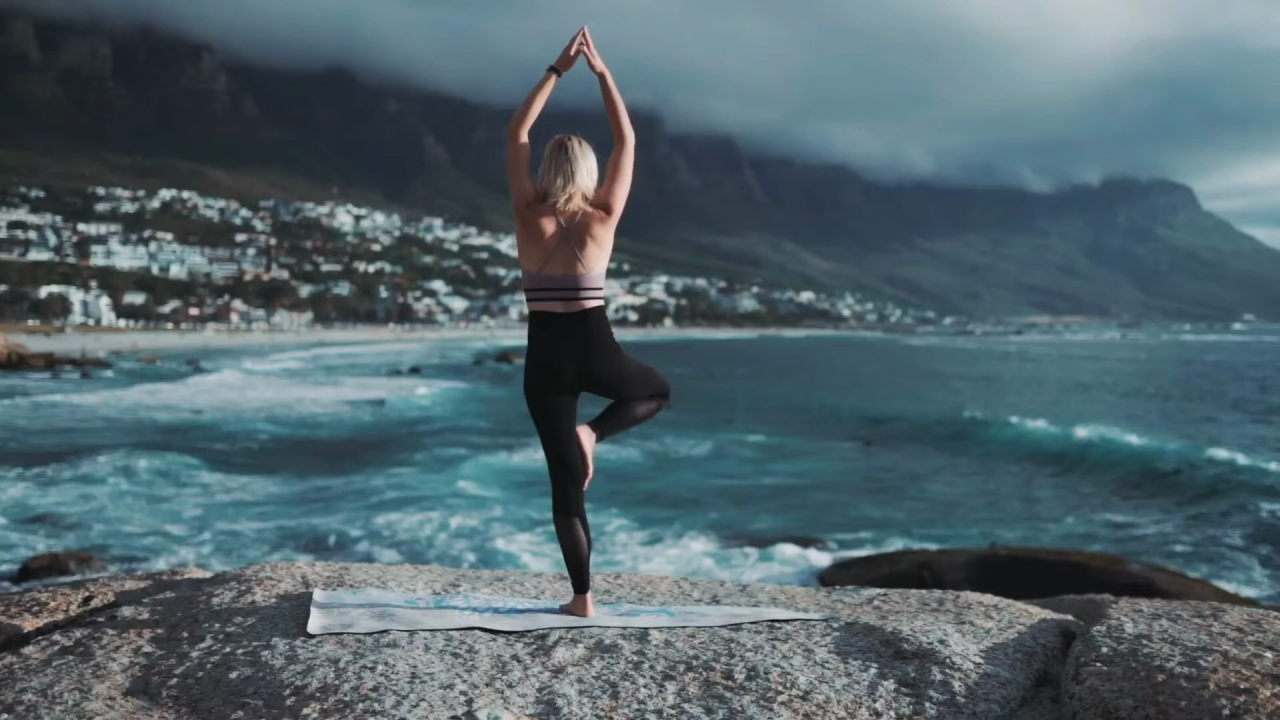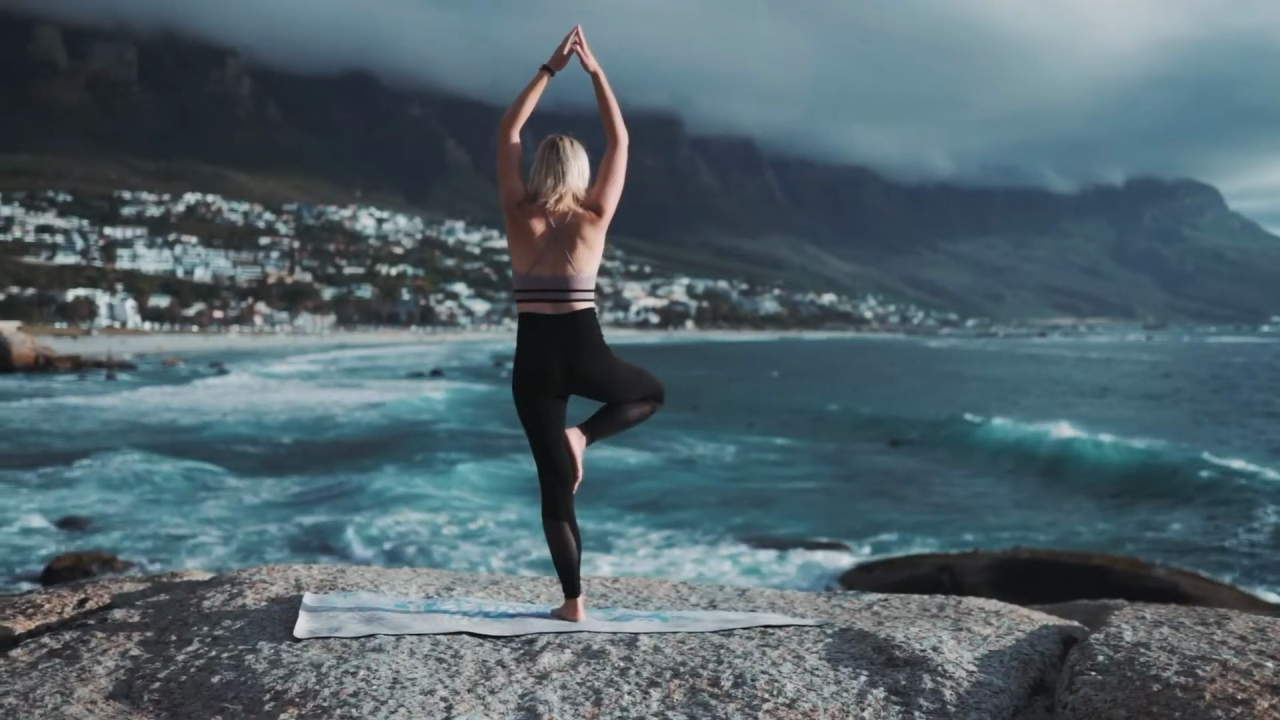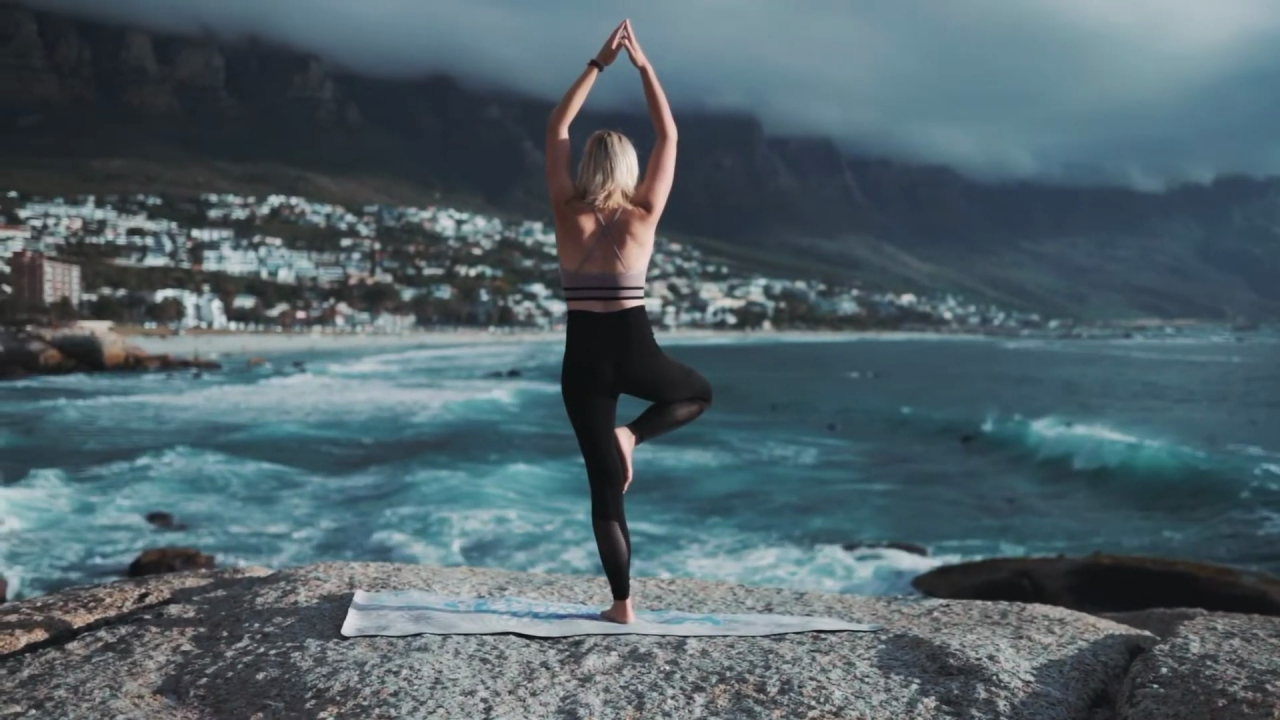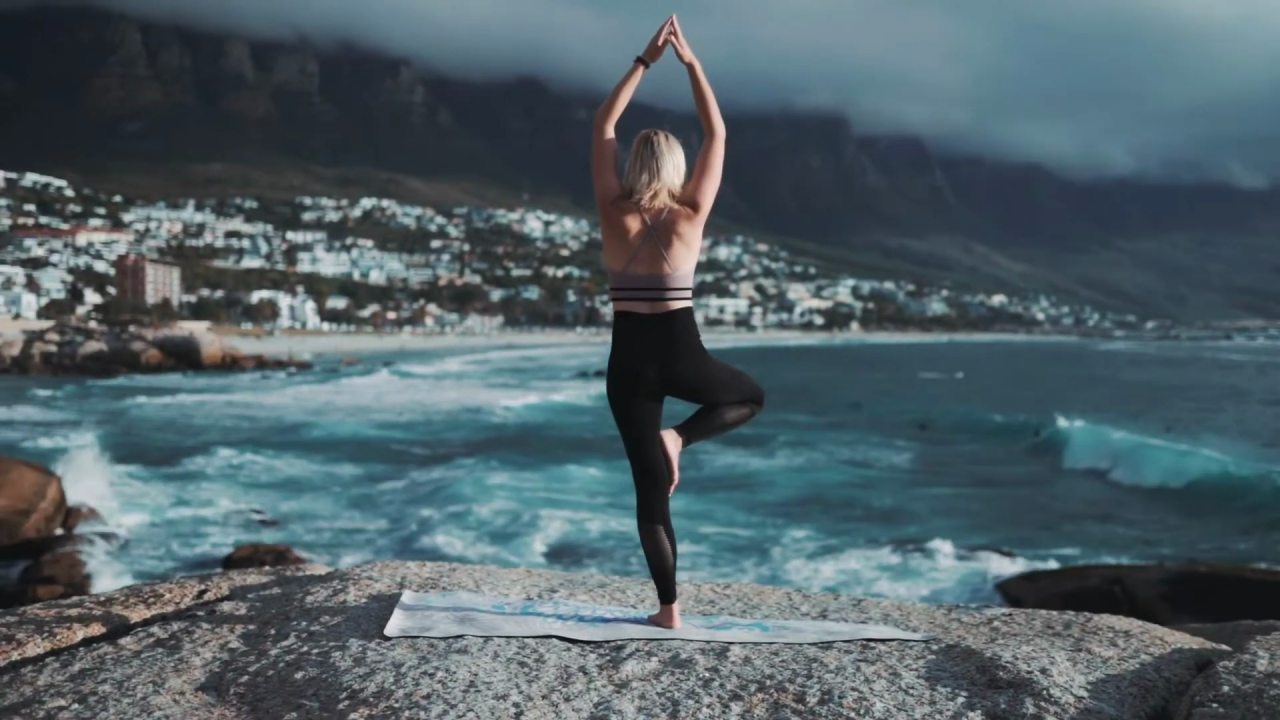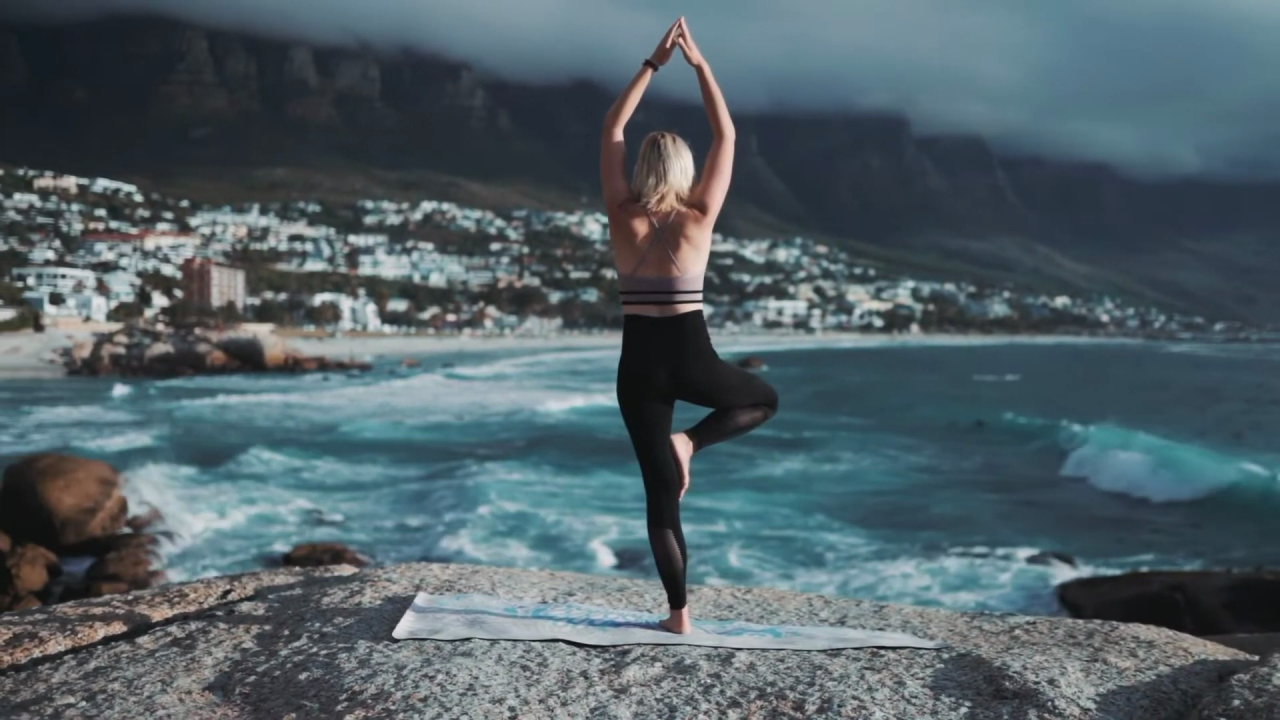
dt=1s
person 1, frame 1
left shoulder: (528, 217)
right shoulder: (603, 218)
left elbow: (517, 133)
right elbow: (626, 139)
left wrist: (556, 70)
right wrist: (600, 70)
left hip: (545, 358)
right hip: (595, 352)
left knee: (565, 482)
right knee: (658, 390)
left ankle: (582, 598)
right ankle: (592, 432)
person 1, frame 2
left shoulder: (518, 217)
right shoulder: (594, 219)
left elbow: (508, 133)
right elbow: (620, 140)
left wrist: (550, 69)
right wrist: (594, 69)
left hip: (534, 360)
right hip: (584, 354)
left knee: (555, 487)
right knee: (651, 393)
left ankle: (573, 603)
right ankle: (583, 435)
person 1, frame 3
left shoulder: (568, 214)
right shoulder: (643, 216)
left elbow: (557, 129)
right elbow: (669, 135)
left wrist: (598, 63)
right wrist: (642, 64)
left hip: (583, 360)
right hip: (634, 353)
left knee: (604, 488)
right knee: (700, 392)
left ankle: (622, 605)
right ankle: (633, 435)
person 1, frame 4
left shoulder: (614, 214)
right shoulder: (690, 216)
left elbow: (603, 127)
right elbow: (717, 132)
left wrist: (645, 60)
right wrist: (689, 60)
left hip: (629, 360)
right hip: (681, 356)
left knee: (650, 490)
right knee: (751, 396)
left ankle: (668, 609)
right ankle: (679, 437)
person 1, frame 5
left shoulder: (622, 218)
right shoulder: (699, 219)
left elbow: (611, 131)
right elbow: (726, 134)
left wrist: (652, 63)
right wrist: (698, 63)
left hip: (639, 364)
right hip: (690, 359)
left knee: (660, 494)
right knee: (764, 399)
left ankle: (679, 615)
right ankle: (691, 441)
